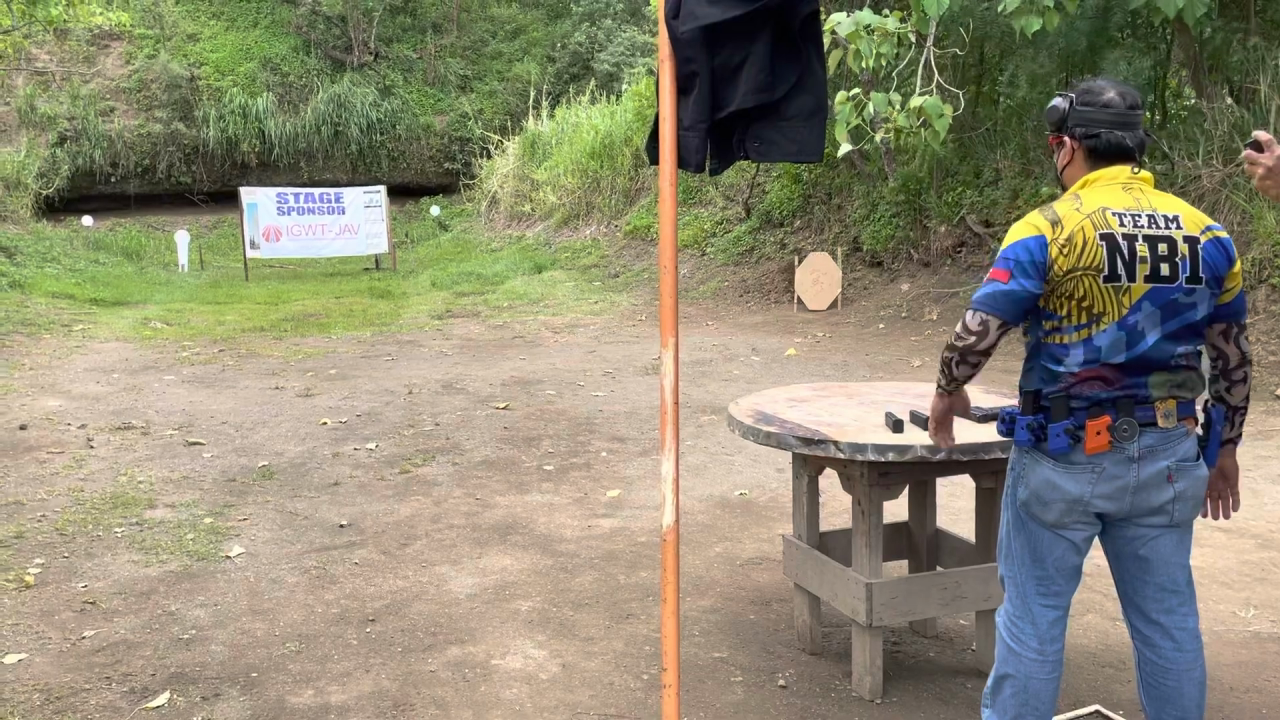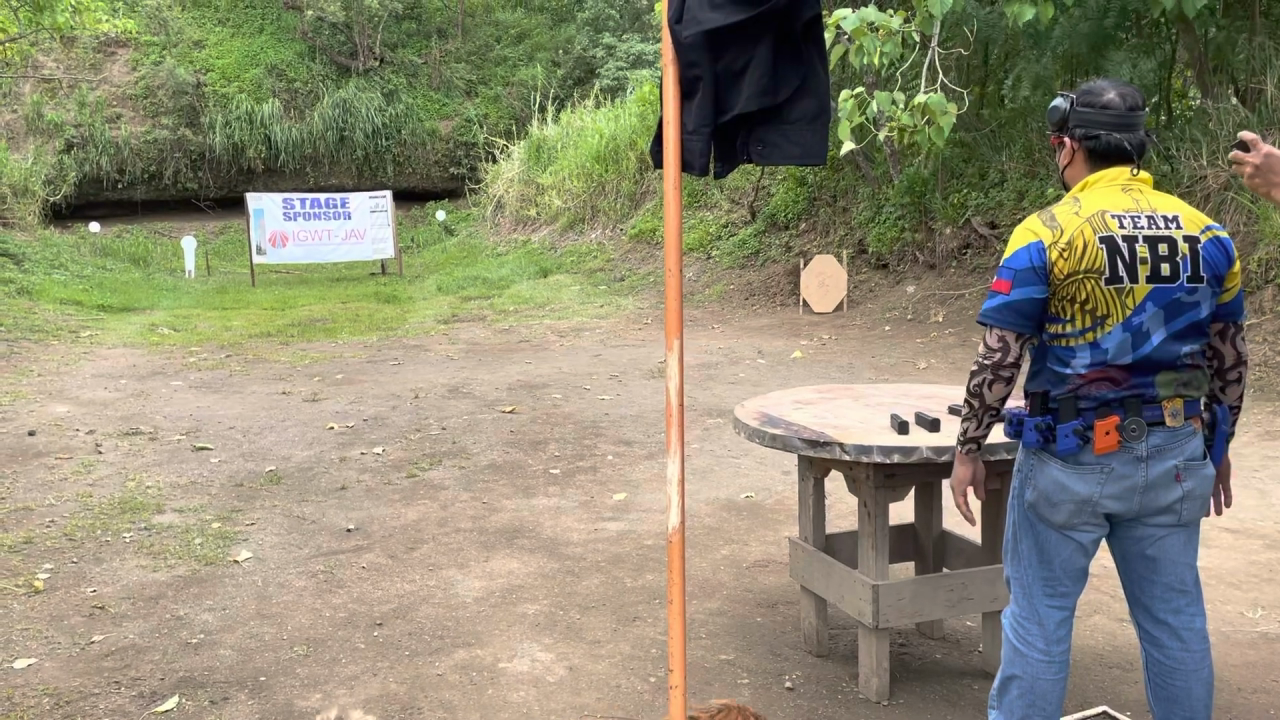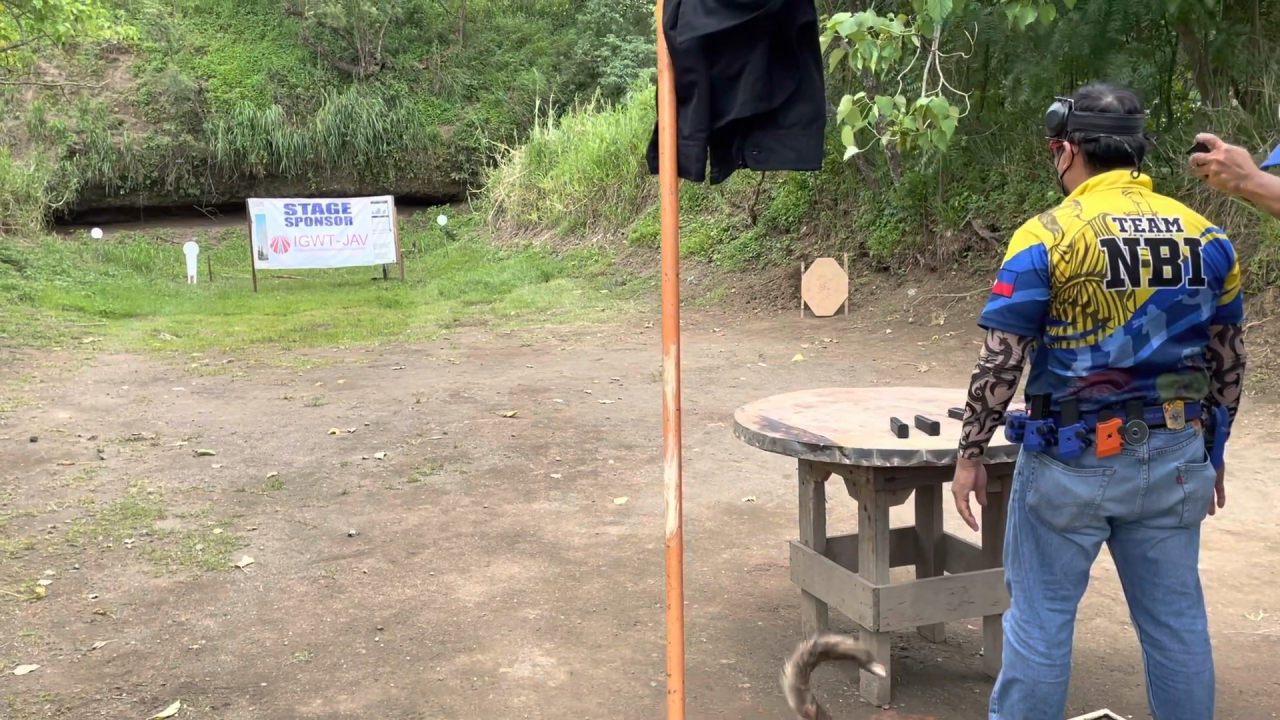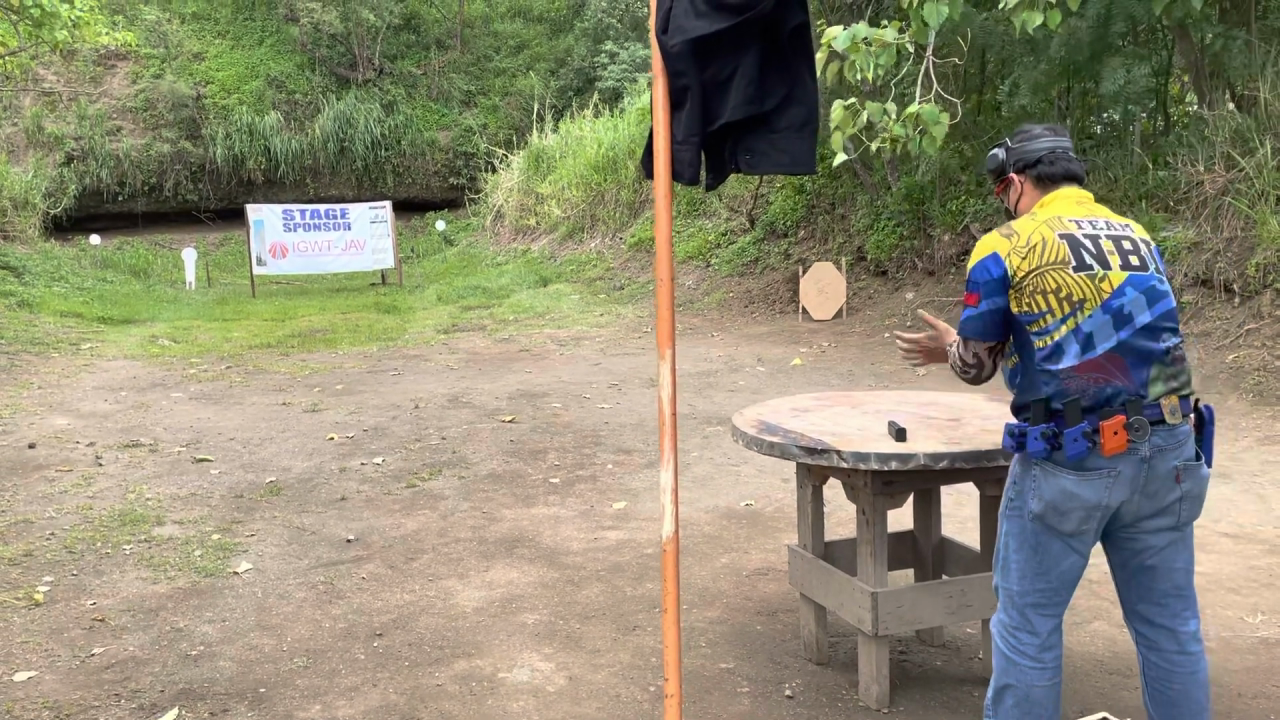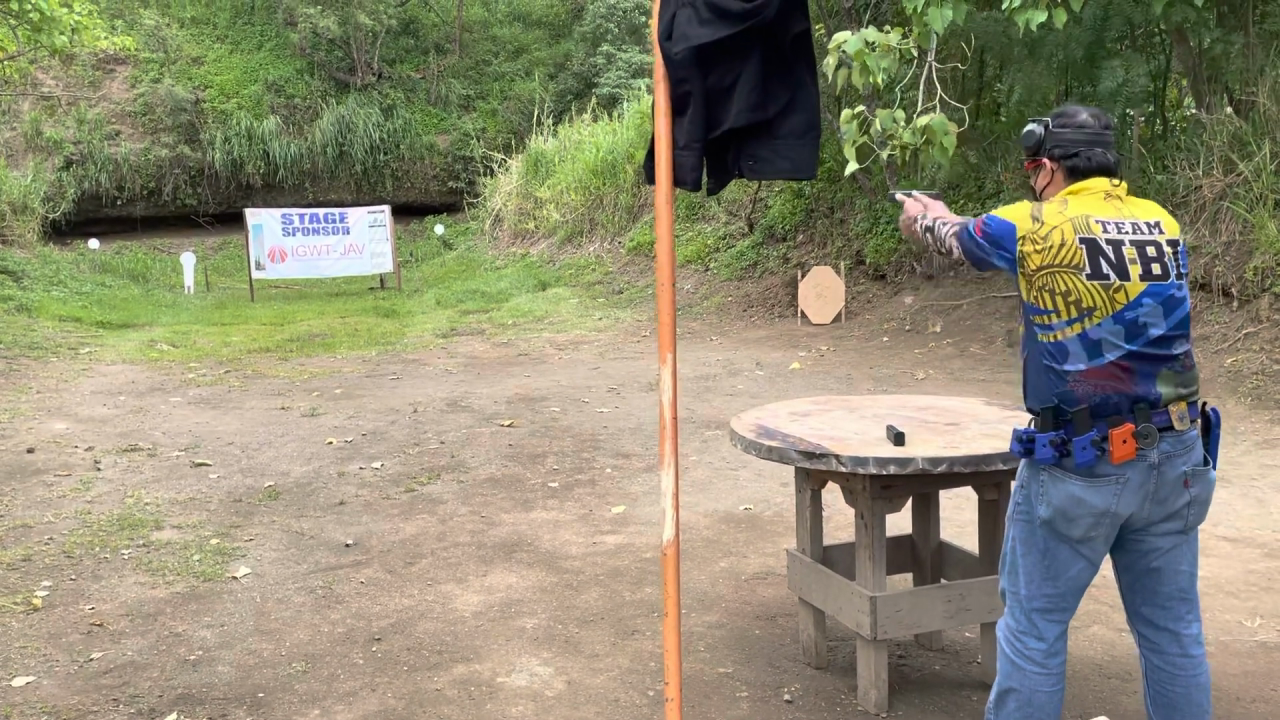
dt=1s
person 1, frame 1
left shoulder: (1048, 228)
right shoulder: (1206, 233)
left elbow: (975, 339)
right elbow: (1232, 357)
left wrist: (947, 397)
right wrist: (1224, 449)
left hip: (1063, 457)
right hip: (1165, 454)
left knee: (1033, 614)
right knee: (1168, 615)
person 1, frame 2
left shoulder: (1046, 233)
right shoulder: (1206, 234)
left elbow: (998, 359)
right elbow: (1230, 359)
left wrist: (968, 447)
right wrist: (1217, 446)
left hip: (1071, 458)
right hip: (1174, 455)
left knee: (1040, 613)
right knee: (1175, 614)
person 1, frame 3
left shoulder: (1045, 237)
right shoulder: (1205, 236)
left elbow: (1000, 362)
right elbow: (1227, 361)
left wrist: (971, 453)
right wrist: (1197, 432)
left hip: (1073, 460)
right hip: (1172, 456)
left knee: (1041, 616)
right knee: (1176, 619)
person 1, frame 4
left shoulder: (1005, 247)
right shoulder: (1137, 238)
left elbow: (977, 366)
left wrist: (952, 343)
right wrist: (960, 342)
left hip: (1070, 462)
right hip: (1165, 451)
left knee: (1027, 620)
right knee: (1168, 621)
person 1, frame 5
left shoulder: (1034, 228)
right shoulder: (1162, 224)
left elbow: (955, 237)
left wrist: (922, 218)
left hip: (1080, 465)
right hip: (1173, 455)
left knee: (1034, 623)
right knee: (1171, 624)
